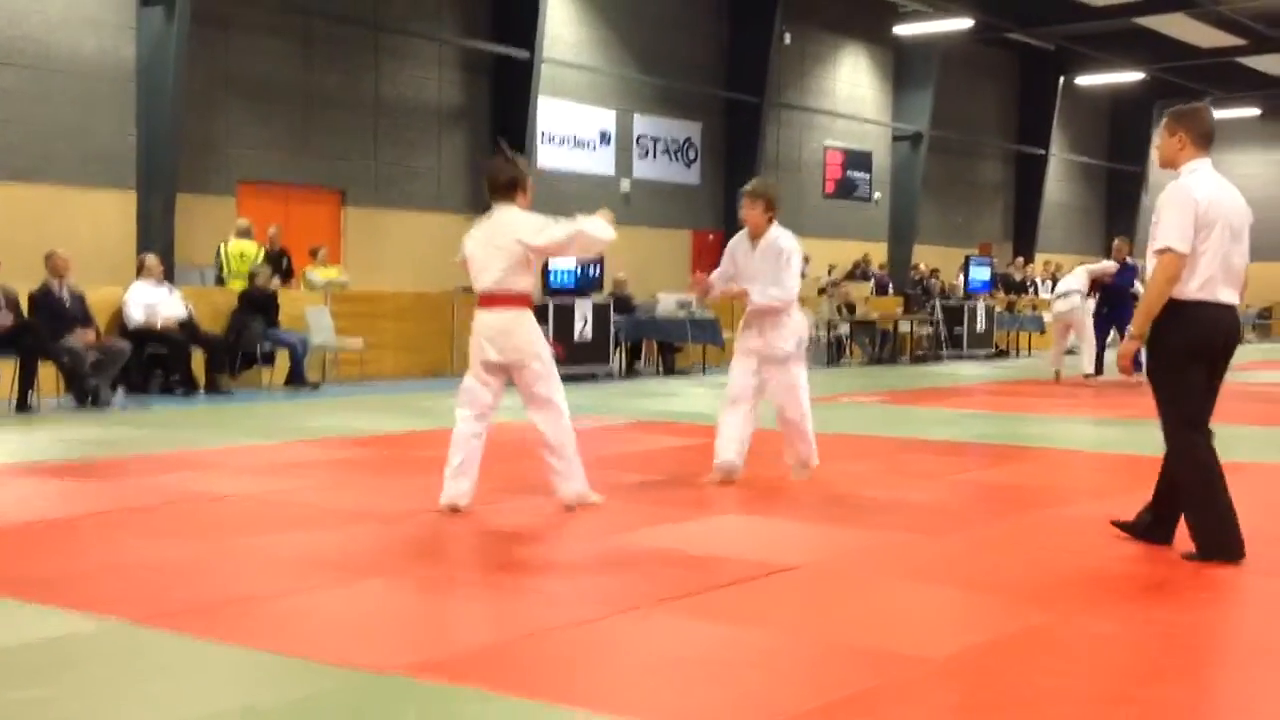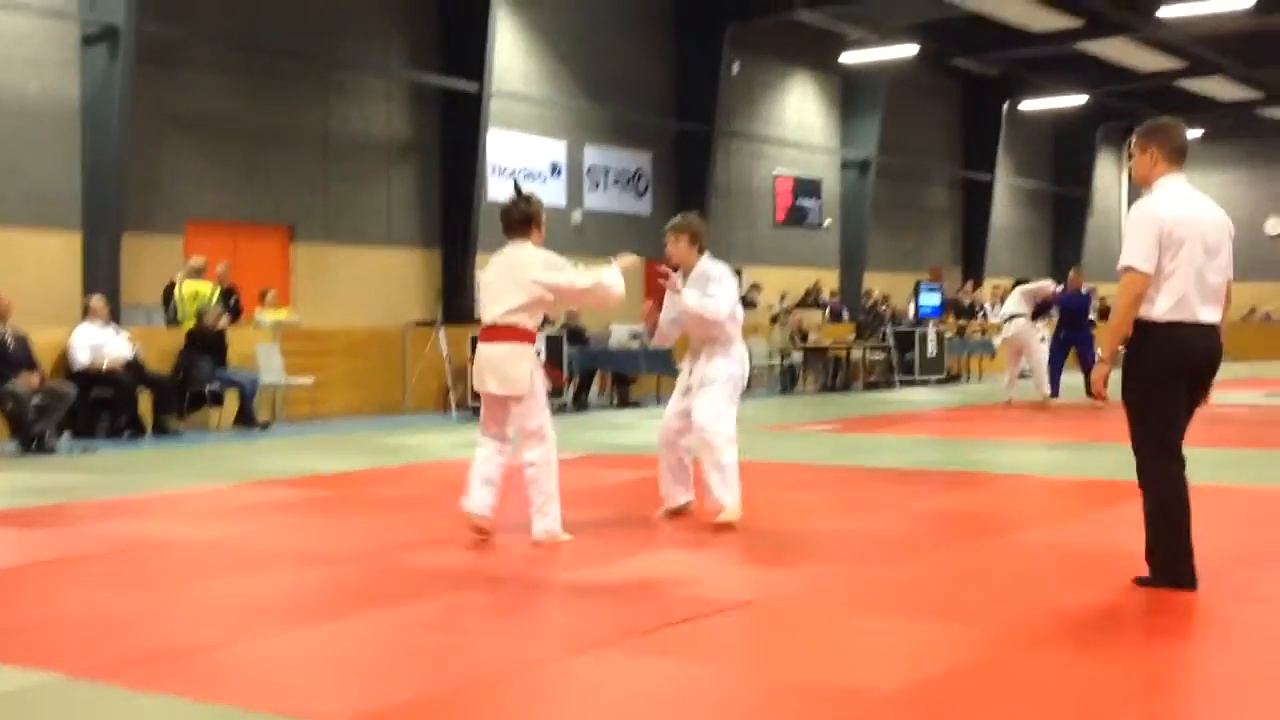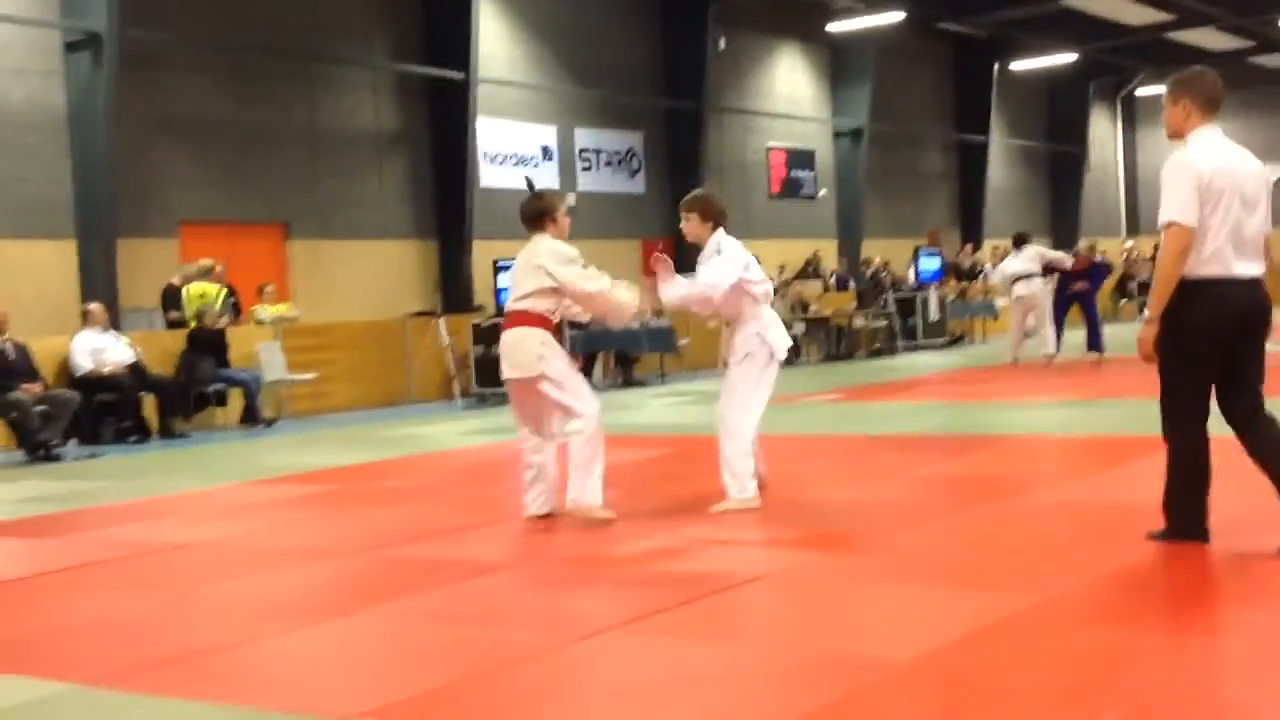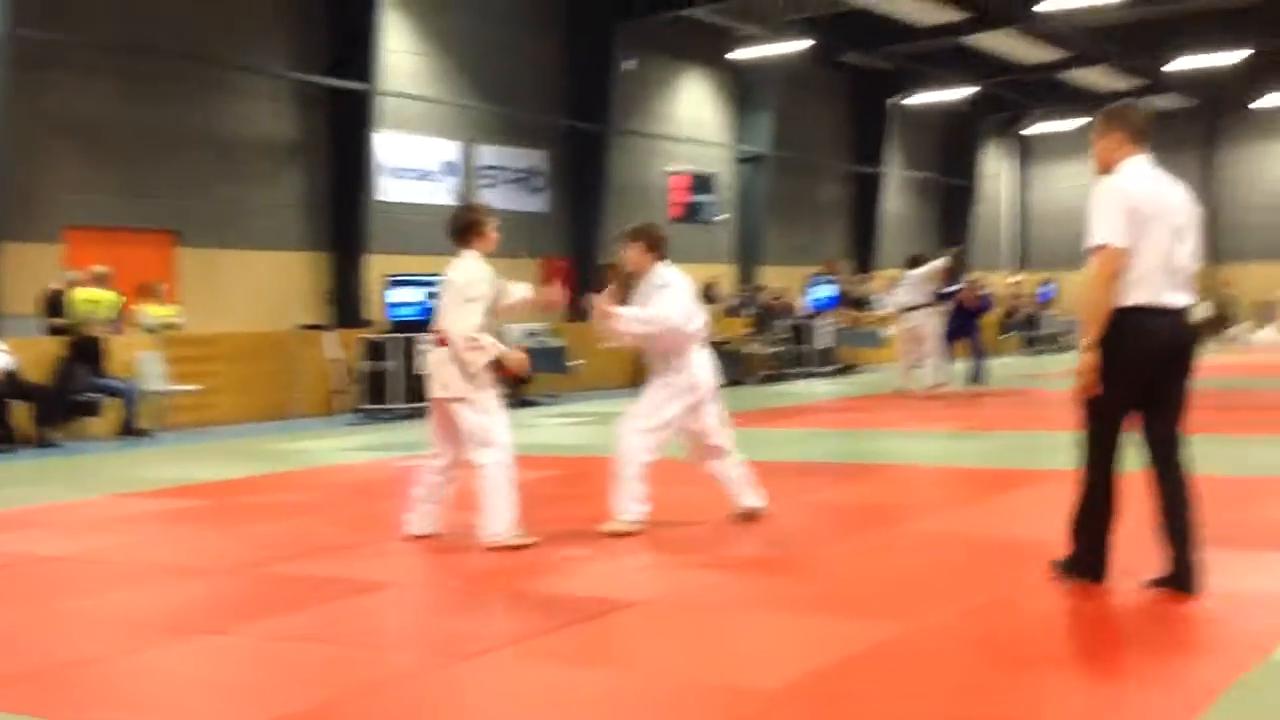
dt=0.3s
person 1, frame 1
left shoulder: (1182, 191)
right shoulder: (1233, 196)
left elbow: (1168, 270)
right elbow: (1238, 270)
left wrist: (1133, 334)
left hip: (1185, 319)
right hip: (1224, 320)
left knee: (1186, 431)
right knee: (1187, 426)
left ankle: (1219, 539)
right ankle: (1155, 522)
person 1, frame 2
left shoulder: (1149, 209)
right shoulder: (1214, 212)
left elbow: (1133, 290)
right elbow: (1224, 290)
left wrist: (1104, 357)
left hip: (1161, 341)
right hip: (1204, 342)
left knee: (1158, 456)
right knee: (1163, 449)
left ankle: (1173, 567)
right ankle: (1169, 558)
person 1, frame 3
left shoulder: (1185, 161)
left elbow: (1178, 243)
left wrist: (1152, 316)
left hip: (1202, 298)
left knee: (1184, 416)
left ankle: (1185, 522)
person 1, frame 4
left shoulder: (1115, 188)
right shoulder: (1180, 193)
left elbow: (1108, 267)
right elbow: (1190, 270)
left wrist: (1088, 344)
left hip: (1130, 328)
right hip: (1174, 327)
left knee: (1101, 445)
right knee: (1165, 447)
left ankle: (1089, 558)
right ankle: (1183, 566)
person 2, frame 1
left shoulder: (477, 231)
right shoulder: (529, 225)
right elbow: (582, 236)
right wrist: (599, 220)
left hip: (485, 321)
right hip: (517, 321)
left knee: (472, 411)
right knee: (550, 409)
left ankle: (455, 494)
right ankle: (572, 488)
person 2, frame 2
left shoulder: (494, 264)
right shoulder: (541, 261)
right elbow: (594, 285)
right wrist: (618, 267)
left hip: (488, 351)
right hip: (516, 355)
left knee: (493, 438)
right knee: (537, 442)
left ankle: (478, 508)
right ankle: (546, 526)
person 2, frame 3
left shoulder: (530, 253)
right shoulder: (556, 251)
right elbow: (592, 290)
right wrist: (632, 301)
left hip: (514, 340)
right hip: (534, 341)
left knee: (536, 427)
right knee: (583, 412)
left ankle: (536, 502)
right ankle: (585, 498)
person 2, frame 4
left shoulder: (464, 268)
right shoulder: (474, 271)
left elbow: (496, 297)
right elbow: (464, 330)
left wrist: (536, 295)
right wrist: (502, 355)
left hip: (447, 363)
right hip: (462, 366)
left knee: (446, 450)
right knee: (494, 445)
left ankle: (420, 522)
right ankle: (499, 531)
person 3, frame 1
left shoulder: (786, 244)
right shoulder: (737, 244)
left elbow: (786, 293)
right elbow: (723, 279)
left wrist: (745, 293)
right wrist: (707, 285)
left hip: (783, 326)
right hip: (753, 325)
left knee: (790, 400)
right knee: (737, 393)
left ankle: (803, 459)
right ankle: (727, 464)
person 3, frame 2
left shoulder: (717, 273)
right shoulder: (676, 282)
left elbow: (719, 311)
right elbow: (667, 335)
left wrist: (683, 295)
right wrist: (654, 323)
left hip: (724, 358)
right hip: (695, 360)
left knee: (707, 425)
right knee: (671, 430)
left ankle: (728, 503)
right ankle: (677, 498)
person 3, frame 3
left shoulder: (725, 251)
right shoulder: (712, 251)
left elbow: (707, 290)
right elbow: (700, 298)
left wrist: (664, 289)
right wrist: (669, 276)
left hip: (757, 336)
right hip: (745, 334)
left knee: (734, 412)
right knee: (740, 409)
left ankle: (741, 493)
right ankle: (749, 470)
person 3, frame 4
left shoulder: (670, 282)
right shoulder: (647, 286)
left elbow: (664, 320)
right elbow: (639, 328)
left wrist: (615, 315)
right wrist: (610, 311)
left hip: (684, 371)
right hip: (685, 370)
left knee: (633, 435)
right knee: (714, 442)
left ankle: (628, 515)
right ankle: (750, 502)
